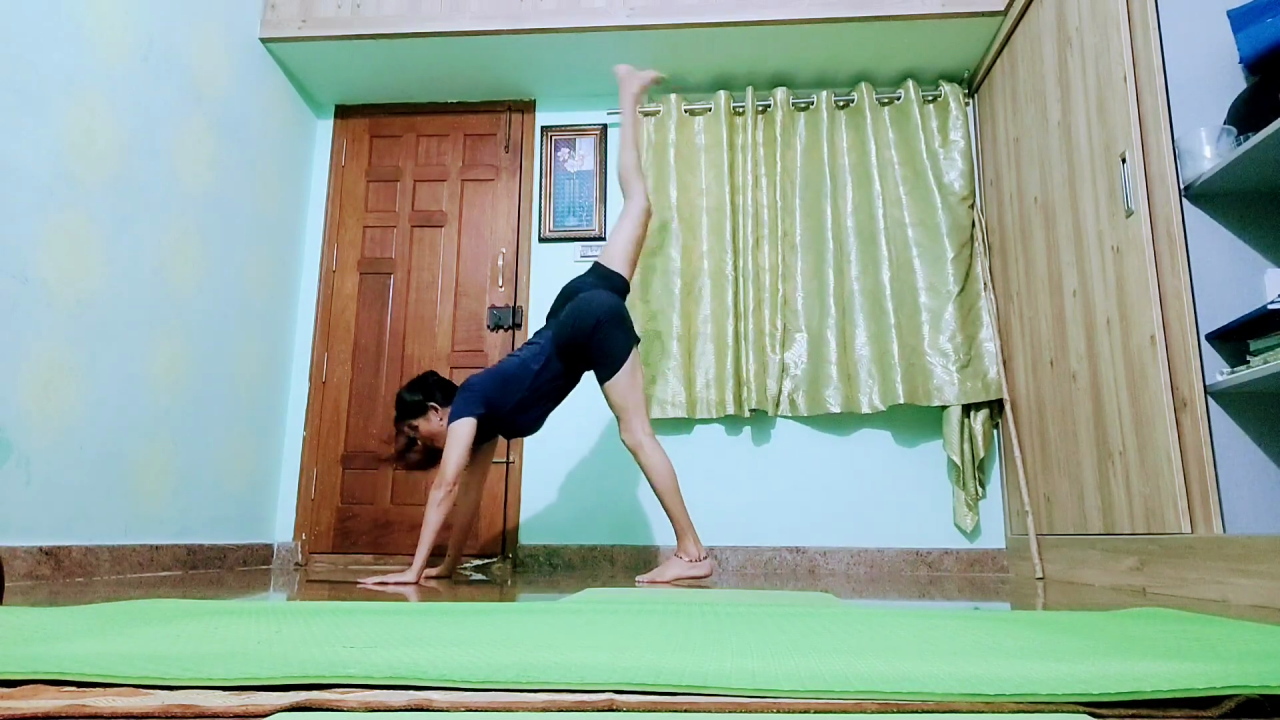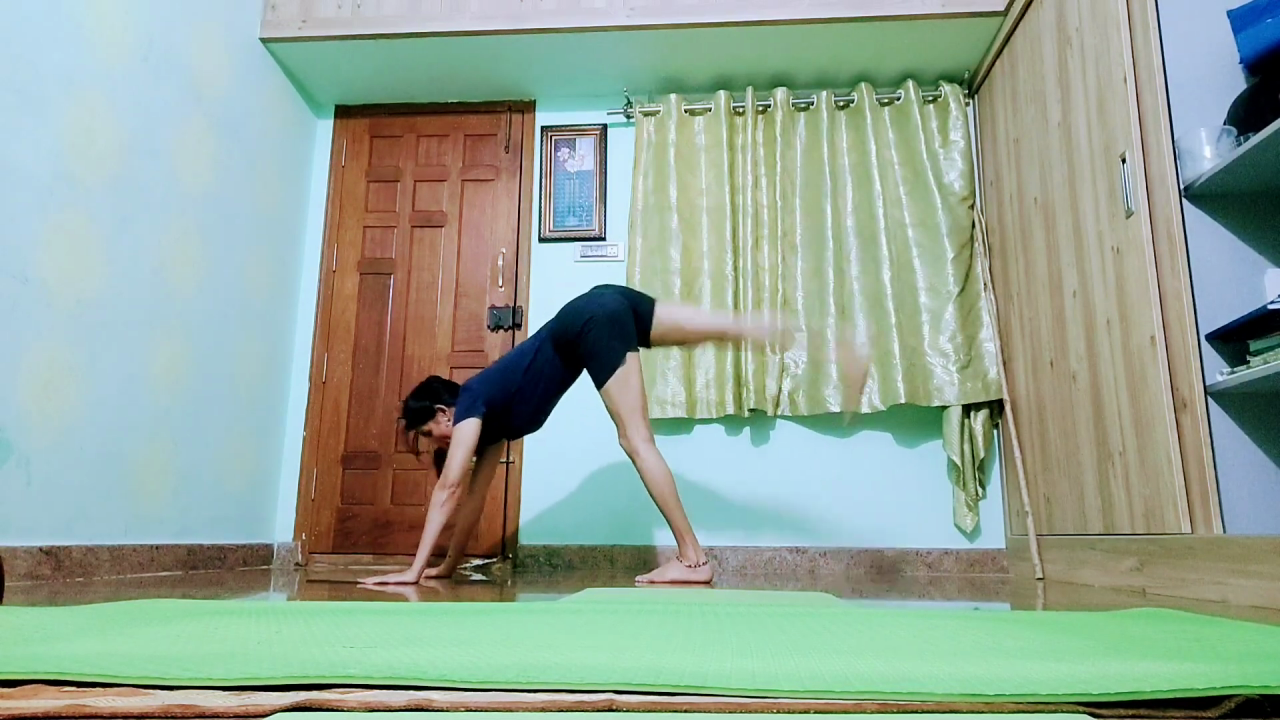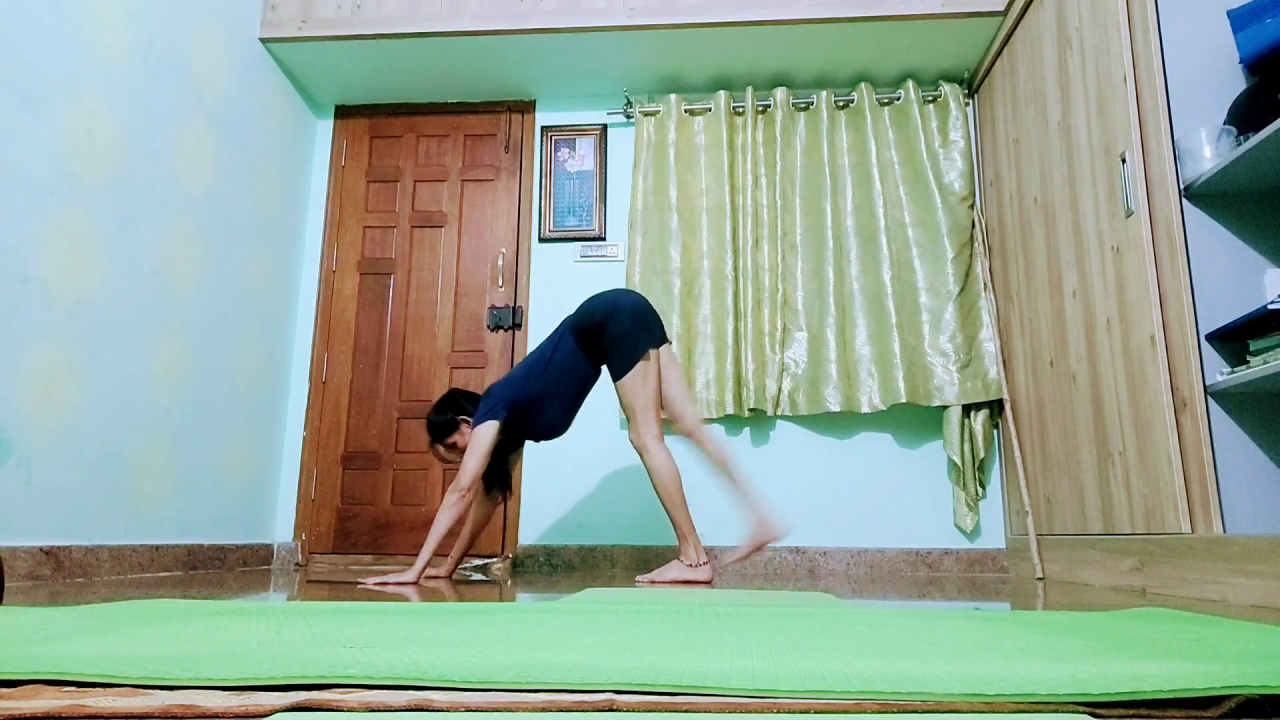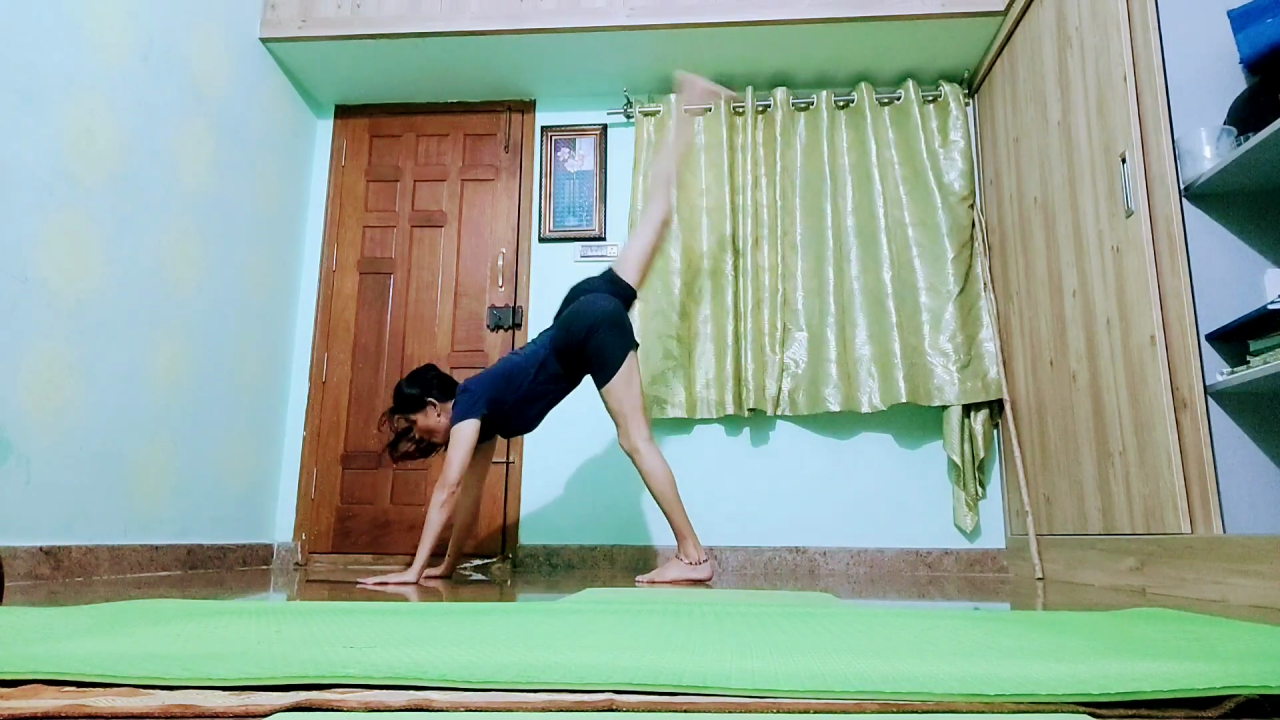
dt=0.4s
person 1, frame 1
left shoulder: (467, 408)
right shoulder: (481, 413)
left elbow: (446, 488)
right elbow: (469, 489)
left wrist: (416, 569)
left hip: (593, 322)
right hip: (584, 307)
left knee: (636, 435)
right knee: (636, 207)
left ankle: (692, 553)
person 1, frame 2
left shoulder: (473, 405)
right shoulder: (490, 417)
left elbow: (447, 489)
right elbow: (474, 489)
left wrist: (415, 569)
right wrist: (448, 563)
left hip: (596, 322)
right hip: (601, 309)
left knee: (637, 439)
right knee: (733, 328)
left ankle: (691, 556)
right ankle: (836, 350)
person 1, frame 3
left shoulder: (491, 411)
right shoulder: (517, 419)
left elbow: (462, 491)
right elbow: (487, 497)
left wrist: (417, 568)
right wrist: (448, 565)
left hip: (615, 320)
right hip: (620, 317)
left knee: (647, 438)
right knee: (689, 425)
left ankle: (693, 557)
right ankle: (758, 519)
person 1, frame 4
left shoulder: (469, 406)
right shoulder: (483, 406)
left elbow: (448, 490)
right elbow: (468, 490)
left wrist: (416, 570)
right wrist: (448, 565)
left hip: (592, 325)
right hip: (592, 309)
left knee: (635, 440)
right knee: (655, 210)
left ankle: (692, 556)
right ankle: (686, 104)
